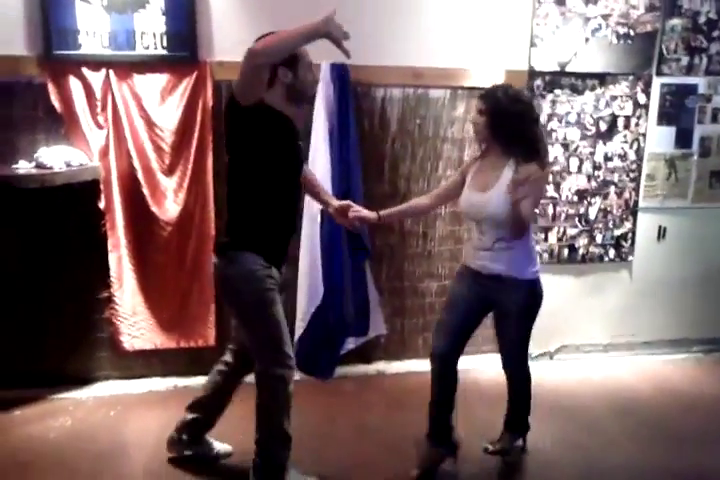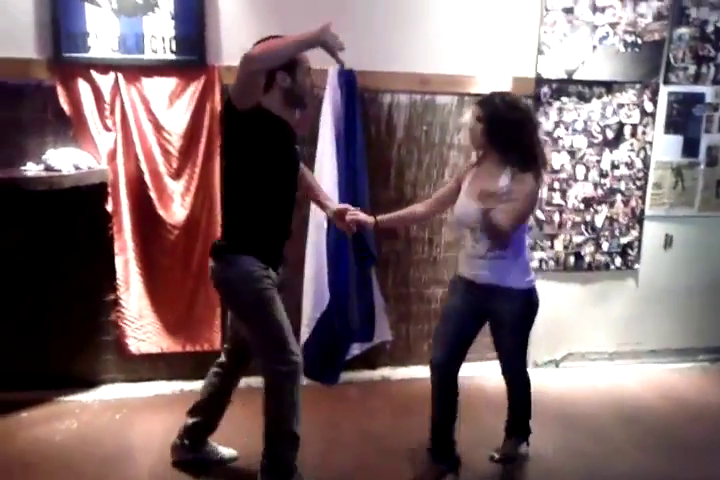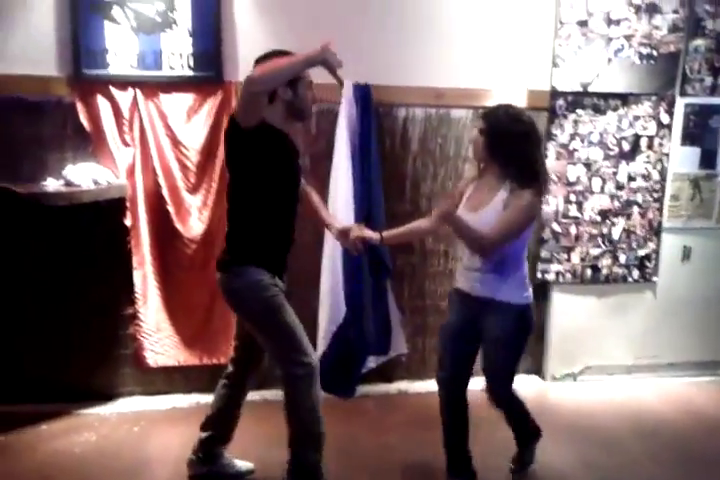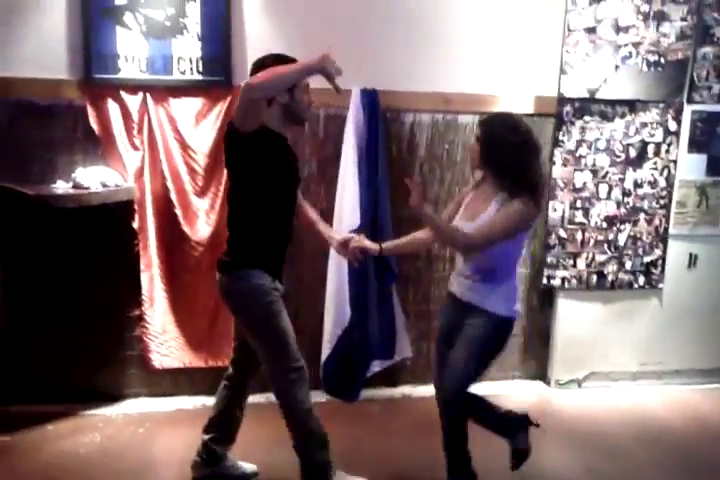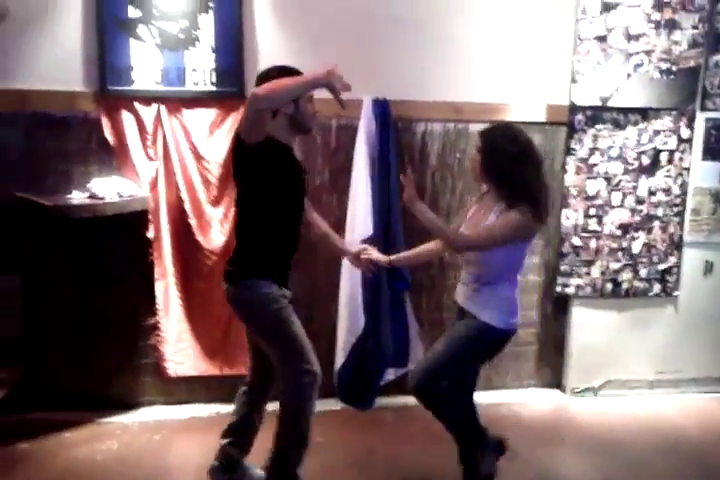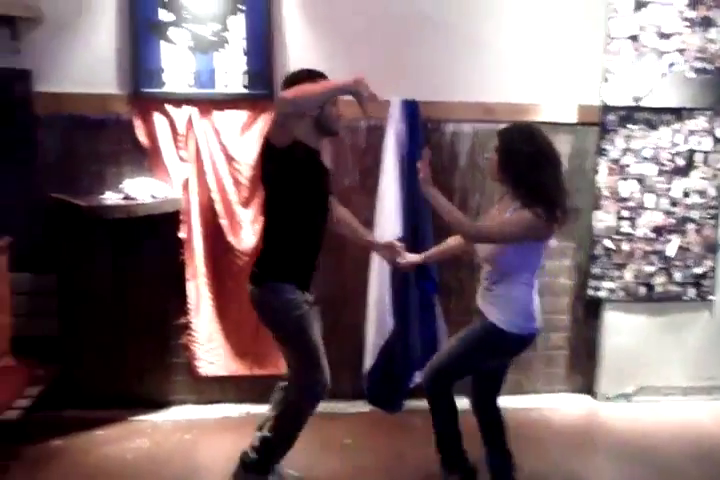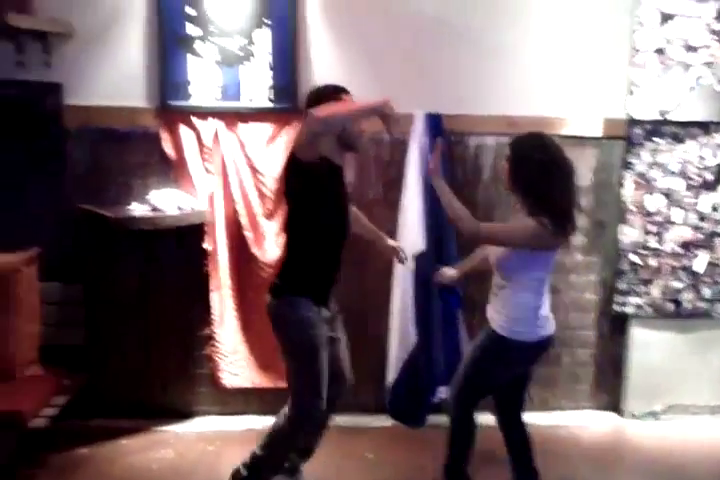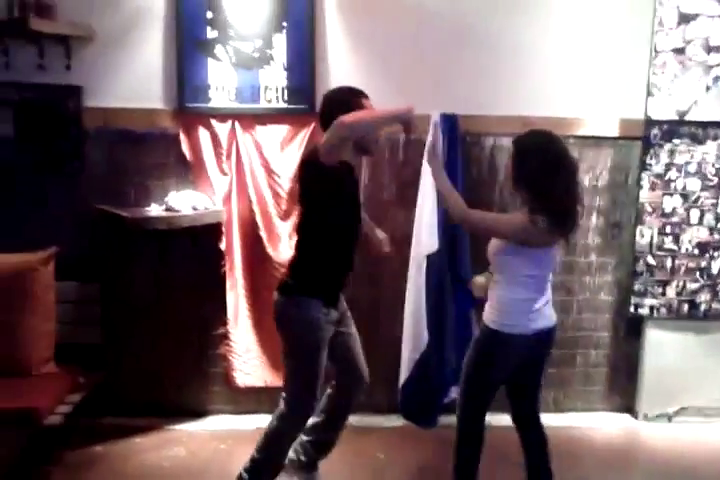
dt=0.1s
person 1, frame 1
left shoulder: (287, 127)
right shoulder: (247, 115)
left elbow: (299, 172)
right elbow: (257, 55)
left wrist: (329, 202)
right wrist: (318, 28)
left hip: (262, 262)
right hip: (245, 262)
left knee: (242, 356)
right knee: (277, 367)
left ankle: (188, 434)
person 1, frame 2
left shoulder: (283, 130)
right shoulder: (245, 119)
left elbow: (297, 171)
right elbow: (252, 61)
left wrist: (328, 205)
right wrist: (314, 37)
left hip: (258, 263)
right hip: (241, 263)
left knee: (236, 356)
right knee: (285, 364)
left ankle: (191, 440)
person 1, frame 3
left shoulder: (285, 144)
right shoulder: (247, 133)
left elbow: (300, 187)
right elbow: (254, 82)
left wrist: (332, 222)
right wrist: (315, 56)
left hip: (261, 272)
right hip: (248, 273)
left knee: (245, 365)
right knee: (301, 366)
person 1, frame 4
left shoulder: (283, 149)
right shoulder: (247, 137)
left elbow: (293, 199)
right elbow: (252, 88)
left wrist: (330, 235)
right wrist: (313, 65)
left hip: (258, 274)
right hip: (247, 275)
left knee: (244, 368)
right knee: (290, 371)
person 1, frame 5
left shoulder: (288, 160)
right shoulder: (254, 148)
left elbow: (303, 211)
right elbow: (257, 98)
left wrist: (344, 248)
right wrist: (320, 79)
left hip: (270, 284)
right hip: (254, 284)
left knee: (263, 376)
right knee: (304, 375)
person 1, frame 6
left shoulder: (315, 162)
right shoulder: (282, 151)
left elbow: (331, 209)
right elbow: (285, 102)
left wrist: (375, 242)
right wrist: (346, 87)
left hip: (295, 287)
right hip: (278, 287)
left knee: (303, 378)
right knee: (313, 382)
person 1, frame 7
left shoulder: (332, 171)
right shoulder: (305, 165)
left elbow: (349, 213)
right elbow: (318, 118)
left wrist: (385, 241)
right wrist: (376, 106)
left hip: (321, 301)
right hip: (297, 304)
left knee: (335, 383)
right knee: (309, 402)
person 1, frame 8
left shoulder: (345, 172)
right shoulder: (320, 166)
right elbow: (345, 125)
left wrist: (374, 231)
right wrist: (398, 114)
left hip: (330, 301)
right hip: (304, 303)
left knee: (354, 378)
right knee: (300, 402)
person 2, frame 1
left shoulder: (528, 170)
right shoulder: (473, 166)
left elbow: (519, 228)
right elbow: (430, 201)
left wrist: (518, 199)
right wrist: (377, 216)
left hip: (517, 282)
right hip: (473, 275)
left knee: (513, 361)
right knee: (442, 353)
left ankle: (515, 428)
right ankle: (440, 440)
person 2, frame 2
left shoulder: (524, 180)
right shoulder: (469, 173)
left elbow: (503, 236)
right elbow: (427, 208)
left wrist: (488, 213)
right wrist: (375, 221)
left hip: (512, 291)
right hip: (467, 284)
left knee: (513, 369)
right knee: (442, 365)
left ankle: (517, 432)
person 2, frame 3
left shoulder: (526, 196)
right shoulder: (472, 184)
left elbow: (487, 246)
right elbow: (432, 224)
left wrist: (450, 218)
right wrist: (380, 236)
left hip: (505, 305)
right hip: (464, 297)
left knee: (498, 390)
right knee: (450, 386)
left ankle: (526, 434)
person 2, frame 4
left shoulder: (520, 206)
right shoulder: (472, 193)
left elbow: (469, 245)
right elbow: (431, 235)
left wrist: (424, 211)
right wrist: (379, 248)
left hip: (492, 313)
right hip: (457, 303)
left knee: (453, 392)
right knee: (445, 392)
left ankle: (515, 426)
person 2, frame 5
left shoulder: (519, 217)
right shoulder: (483, 203)
left elbow: (458, 244)
right elbow: (443, 246)
left wrist: (414, 204)
right wrist: (390, 260)
left hip: (491, 323)
right hip: (470, 314)
left knee: (424, 383)
right knee: (454, 396)
left ankle: (485, 445)
person 2, frame 6
left shoulder: (533, 217)
right shoulder: (507, 203)
left elbow: (473, 233)
right elbow: (467, 239)
left wrist: (430, 189)
right wrist: (421, 257)
left hip: (508, 326)
right hip: (495, 318)
left knee: (434, 379)
right knee: (483, 399)
person 2, frame 7
left shoulder: (537, 228)
right shoulder: (536, 217)
left elbow: (472, 229)
right elbow: (491, 249)
left wrist: (437, 180)
right wrist: (457, 271)
left hip: (512, 337)
right hip: (533, 334)
left knee: (461, 404)
right knee: (508, 415)
person 2, frame 8
left shoulder: (531, 223)
right shoulder: (547, 216)
left elbow: (465, 217)
left wrist: (436, 168)
right wrist: (490, 279)
left hip: (507, 331)
right hip: (537, 330)
left knee: (471, 408)
right knee: (526, 414)
